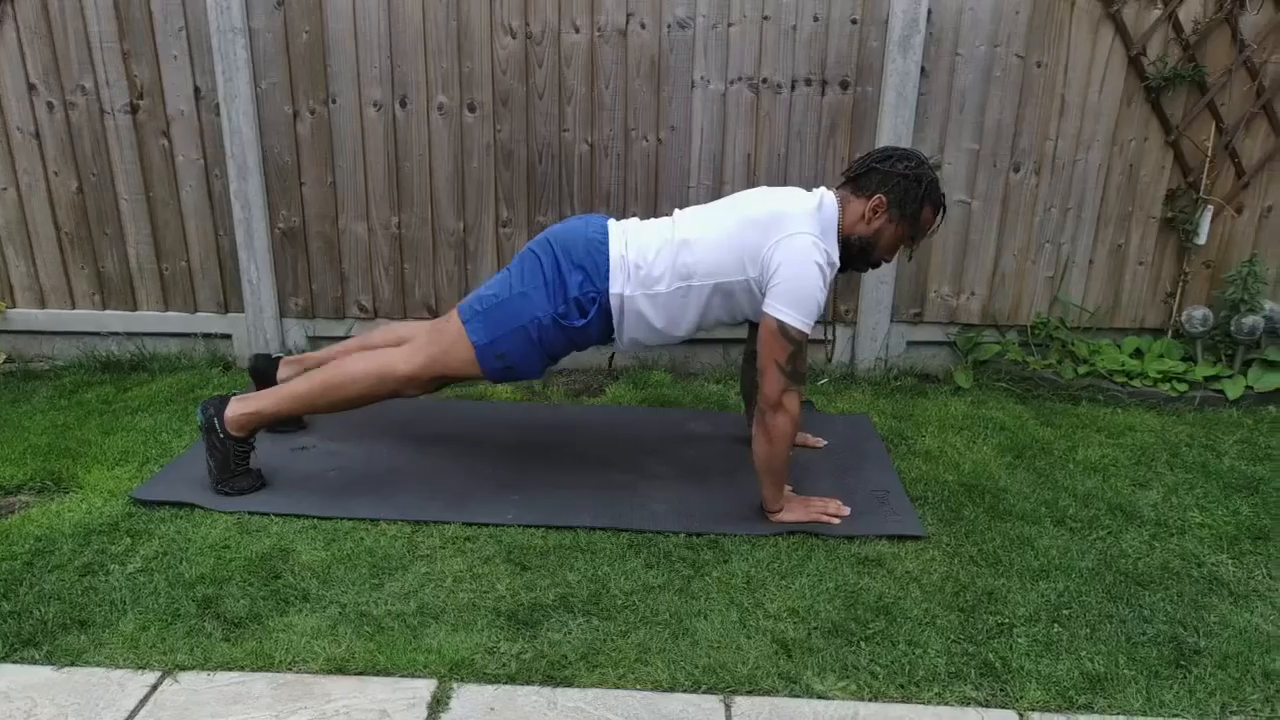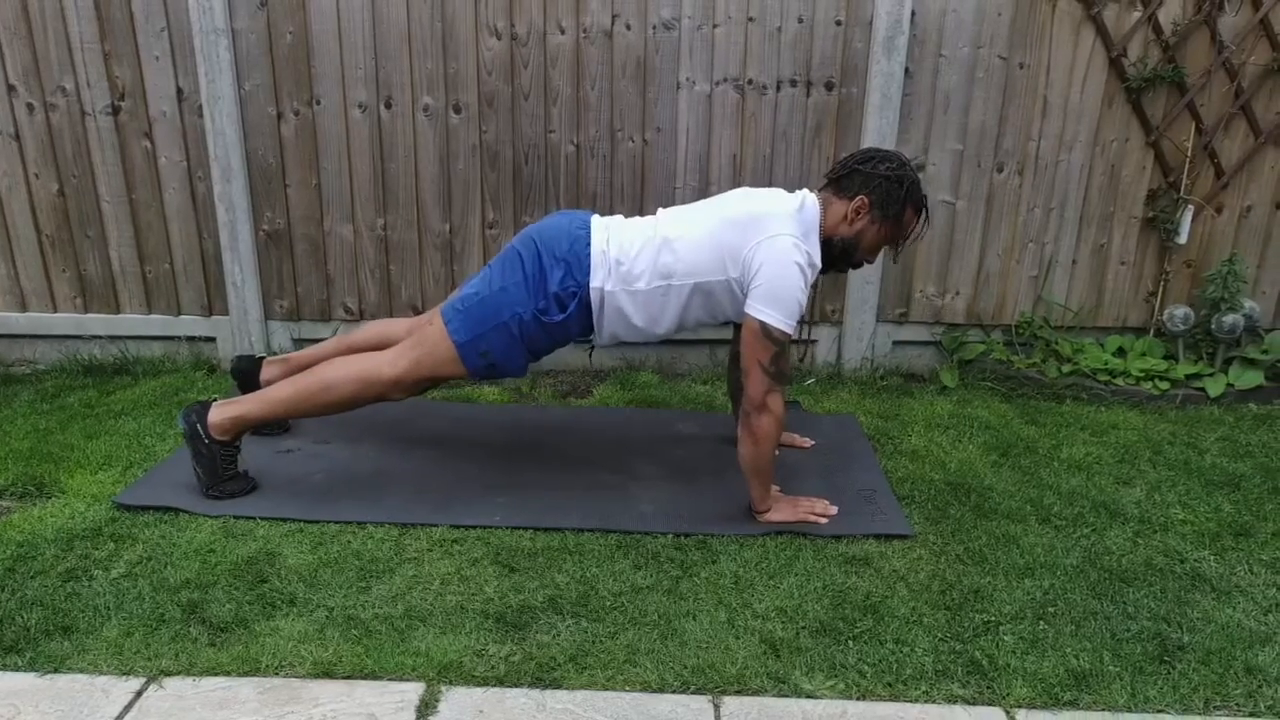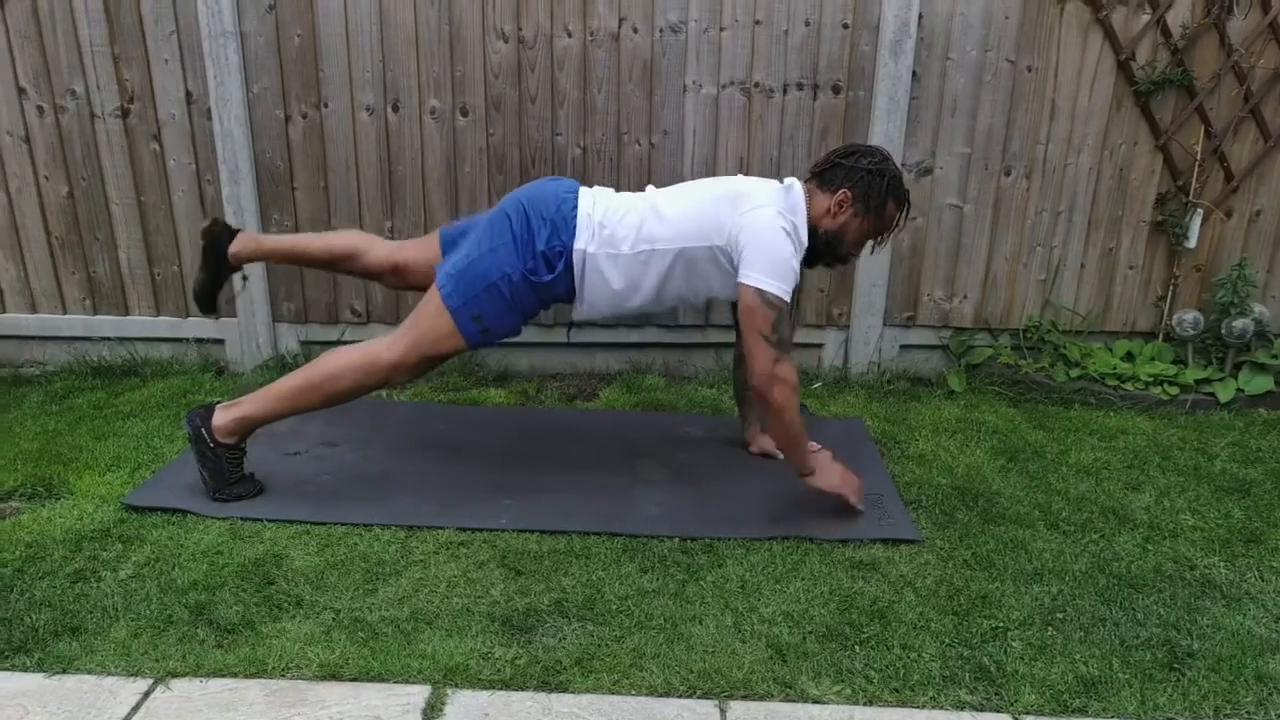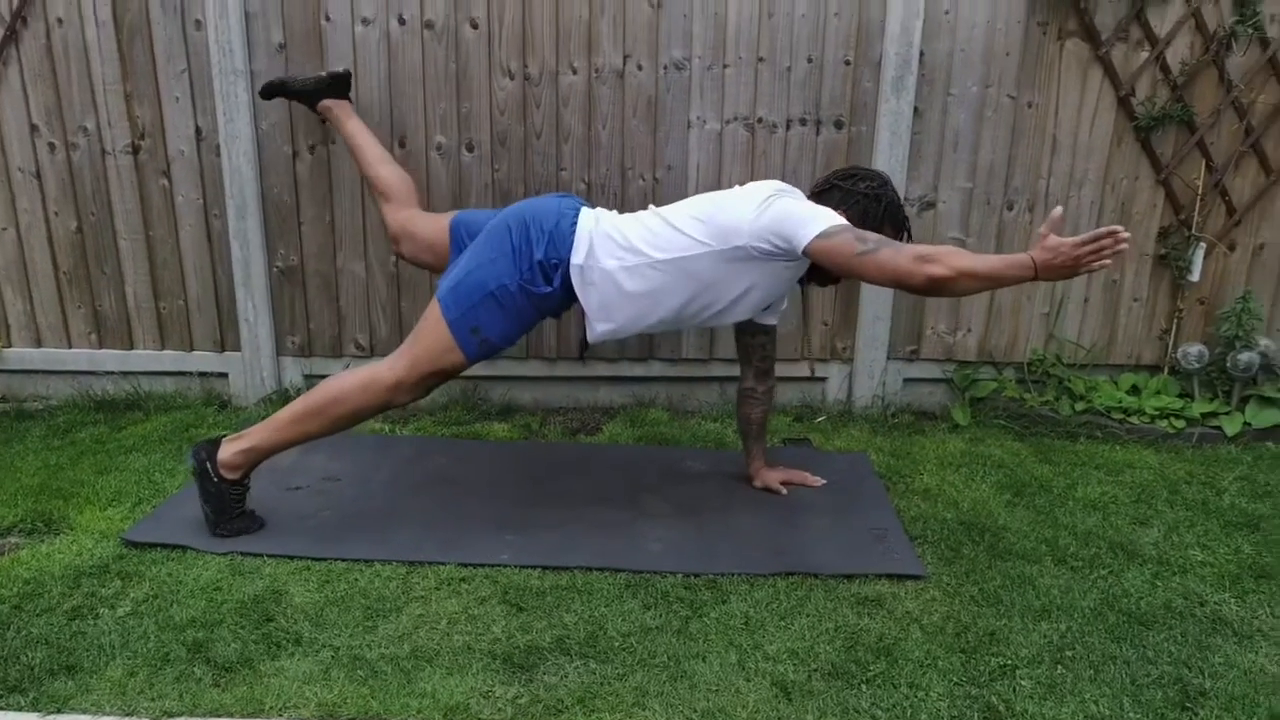
dt=0.7s
person 1, frame 1
left shoulder: (796, 210)
right shoulder: (807, 257)
left elbow: (757, 352)
right elbow: (779, 390)
left wrist: (765, 425)
right wrist: (778, 500)
left hip: (589, 252)
right hip: (581, 282)
left knee: (434, 335)
right knee: (422, 366)
left ankle: (285, 369)
right ankle: (235, 414)
person 1, frame 2
left shoulder: (779, 213)
right shoulder: (788, 256)
left elbow: (742, 353)
right elbow: (762, 391)
left wrist: (755, 425)
right wrist: (766, 500)
left hip: (571, 247)
right hip: (563, 281)
left knee: (419, 336)
right knee: (406, 369)
left ankle: (269, 370)
right ankle: (221, 421)
person 1, frame 3
left shoulder: (765, 208)
right shoulder: (775, 231)
left elbow: (750, 346)
right elbow: (768, 362)
left wrist: (755, 429)
right wrist: (812, 461)
left hip: (553, 220)
right hip: (544, 240)
left knee: (383, 260)
right knee: (401, 354)
left ankle: (234, 248)
right ankle: (224, 424)
person 1, frame 4
left shoulder: (774, 269)
right shoulder: (786, 216)
left elbow: (756, 369)
right elbow: (924, 272)
left wrist: (757, 464)
right wrist: (1036, 265)
left hip: (553, 245)
right hip: (548, 250)
left knee: (407, 228)
right knee: (405, 375)
left ankle: (333, 102)
right ankle: (230, 459)
